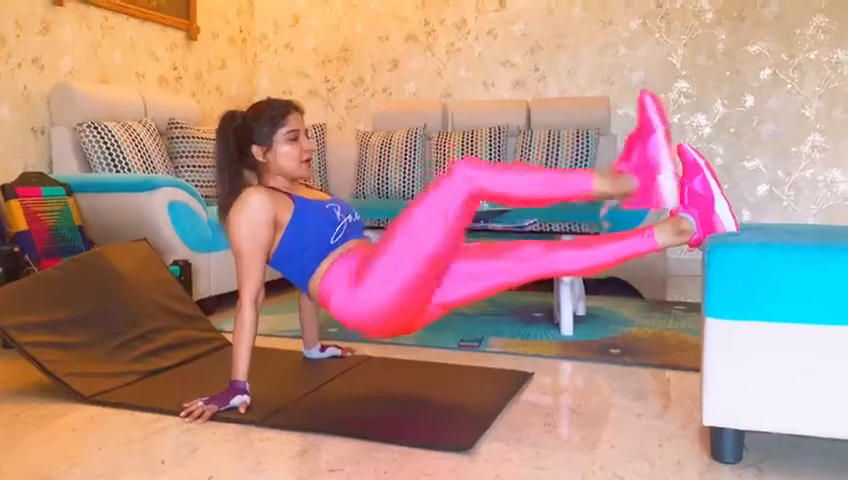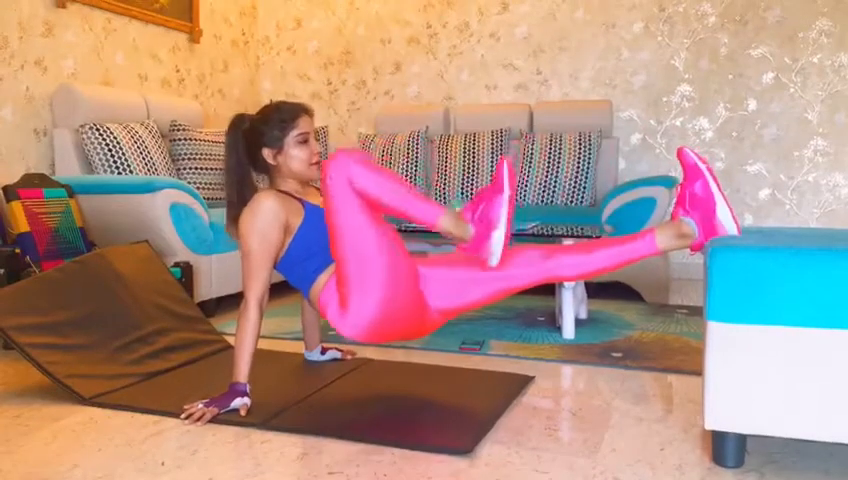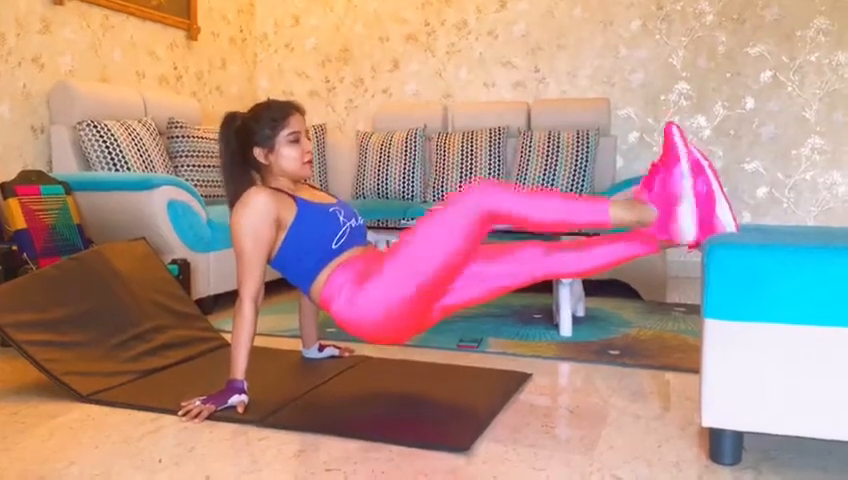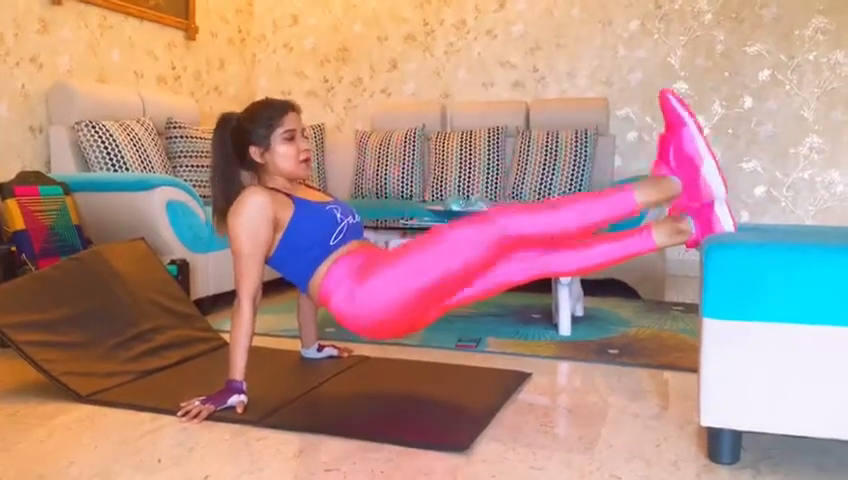
dt=1s
person 1, frame 1
left shoulder: (304, 194)
right shoulder: (256, 205)
right elbow: (250, 296)
left wrist: (314, 347)
right wrist: (236, 387)
left hip: (403, 292)
right hip: (372, 295)
left knee: (535, 255)
right knee: (464, 174)
left ankle: (682, 225)
right ankle: (624, 181)
person 1, frame 2
left shoulder: (311, 197)
right shoulder: (267, 208)
right elbow: (254, 299)
left wrist: (314, 349)
right wrist: (236, 388)
left hip: (407, 295)
right hip: (374, 306)
left knee: (536, 260)
right knee: (344, 166)
left ankle: (683, 230)
right ankle: (467, 226)
person 1, frame 3
left shoulder: (306, 193)
right shoulder: (258, 204)
right elbow: (249, 296)
left wrist: (312, 346)
right wrist: (234, 386)
left hip: (401, 294)
right hip: (372, 302)
left knee: (532, 256)
right knee: (480, 196)
left ankle: (667, 225)
right ankle: (650, 210)
person 1, frame 4
left shoulder: (303, 193)
right shoulder: (256, 204)
right elbow: (247, 297)
left wrist: (312, 346)
right wrist: (233, 386)
left hip: (402, 293)
right hip: (373, 298)
left knee: (535, 254)
right knee: (505, 223)
left ankle: (680, 226)
right ankle: (670, 184)
